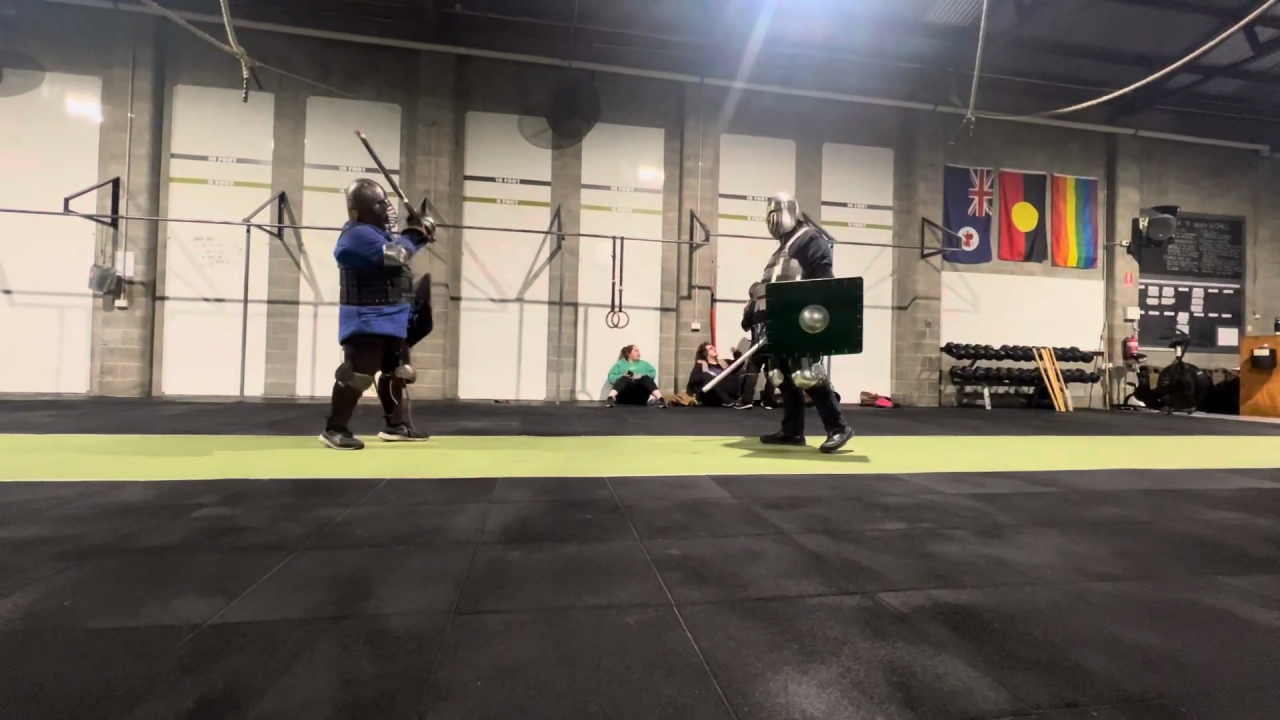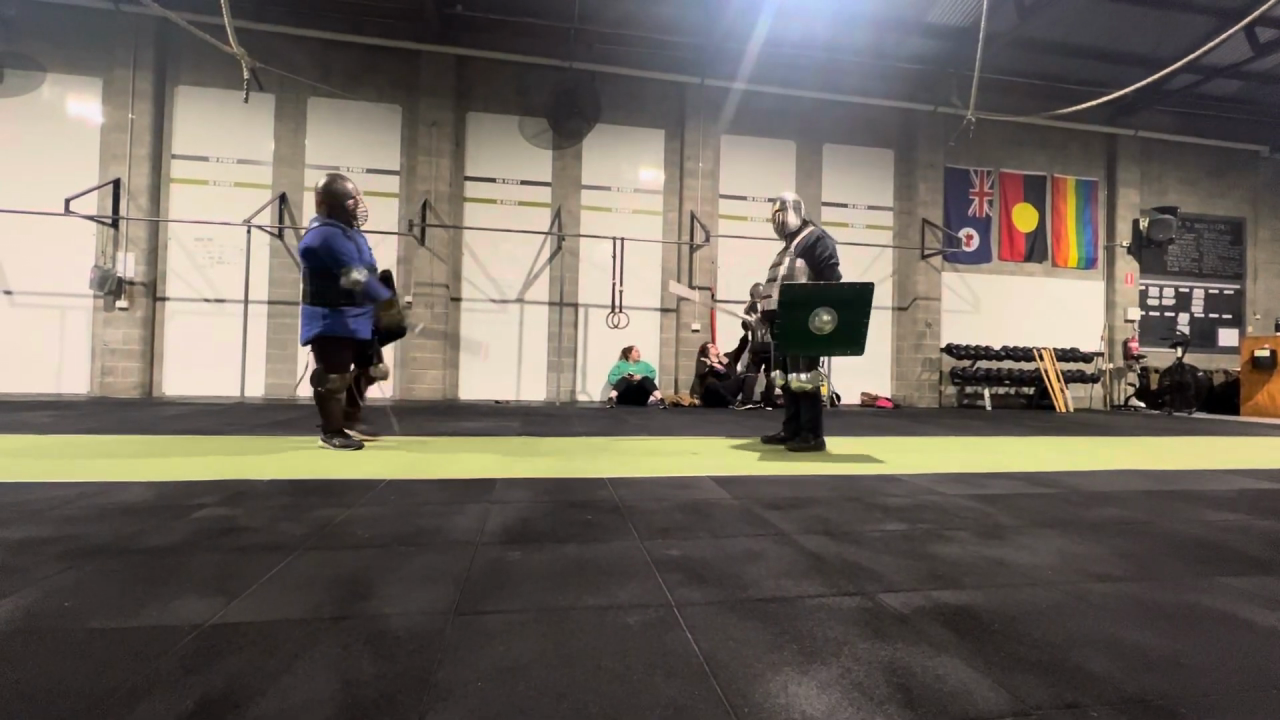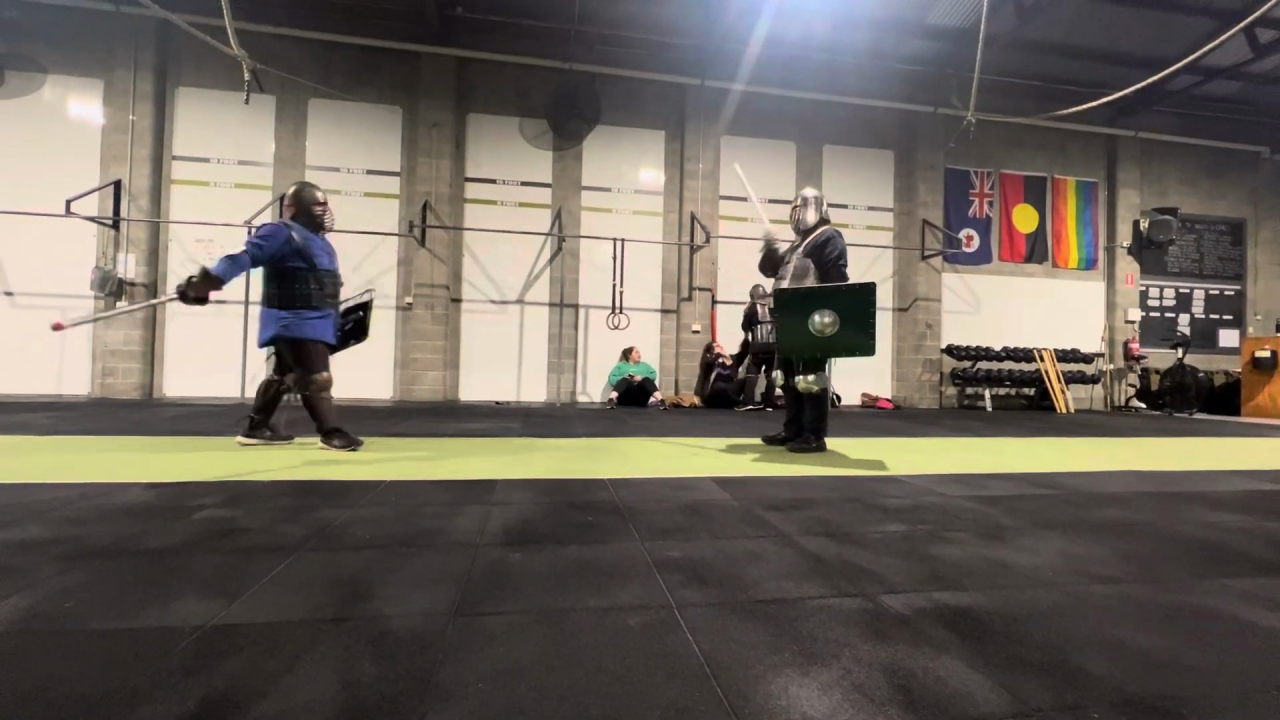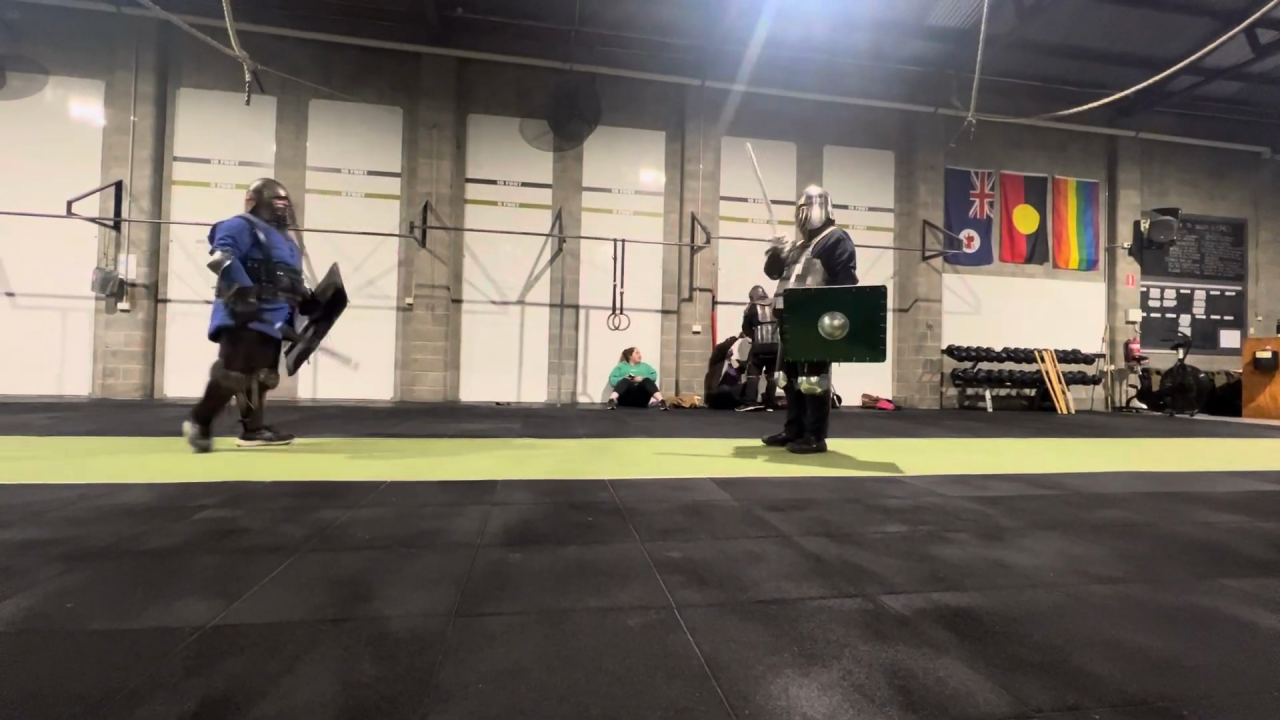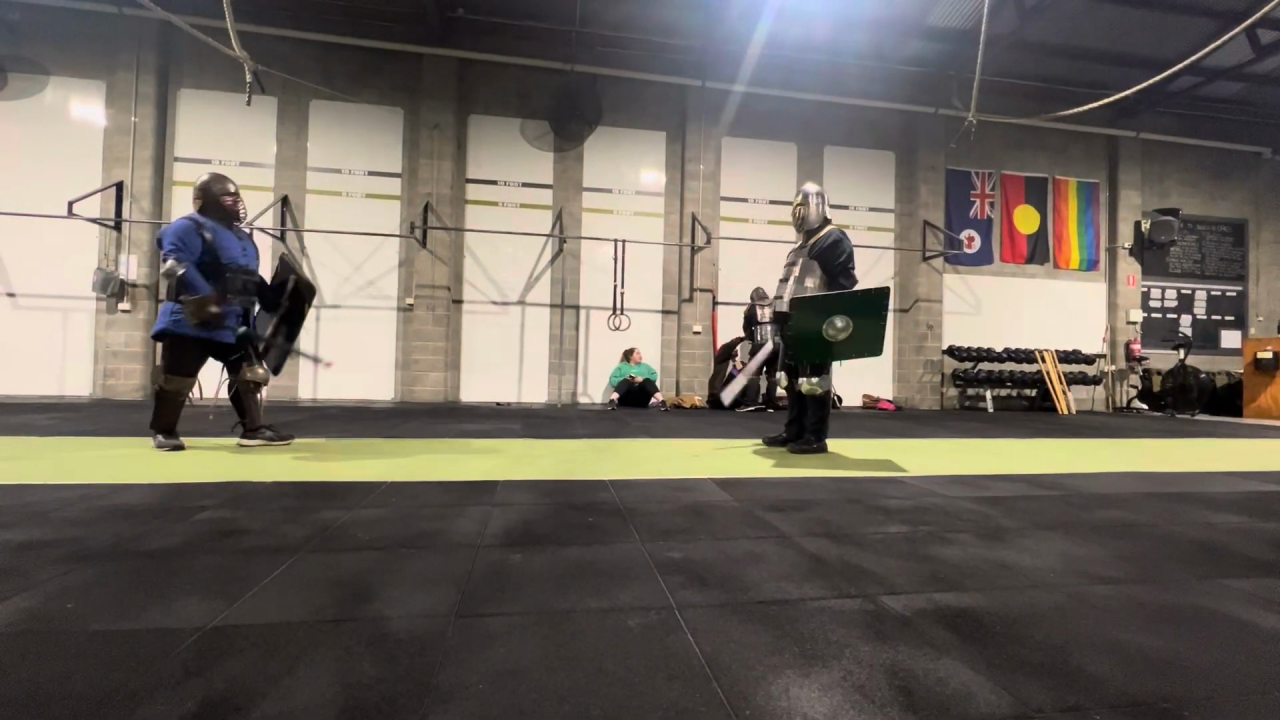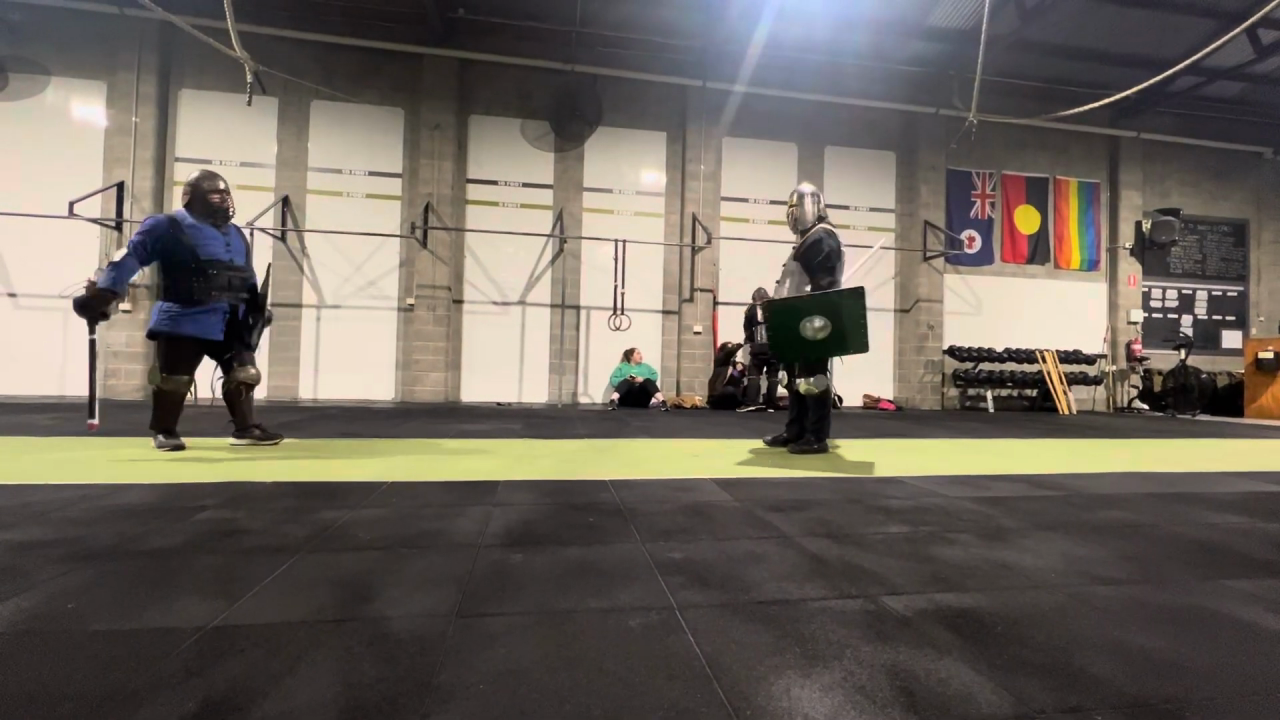
dt=0.4s
person 1, frame 1
left shoulder: (375, 233)
right shoulder: (358, 235)
left elbow: (395, 261)
right elbow: (395, 255)
right wrist: (417, 231)
left hip: (390, 318)
right hip: (366, 318)
left knee: (398, 371)
right knee: (356, 373)
left ankle: (397, 426)
right ankle: (334, 430)
person 1, frame 2
left shoulder: (343, 231)
right shoulder: (328, 235)
left elbow: (361, 274)
right elbow: (356, 275)
left wrist: (383, 304)
right wrist: (388, 303)
left hip: (351, 316)
right hip: (332, 318)
left knee: (367, 367)
right knee: (333, 375)
left ankle: (349, 419)
right ankle: (331, 433)
person 1, frame 3
left shoulder: (319, 242)
right shoulder: (282, 234)
right elbow: (244, 256)
left wrist: (335, 318)
right wrist: (206, 281)
left hip: (315, 323)
right hip: (294, 321)
left knee: (285, 376)
right knee: (315, 377)
left ankle: (256, 428)
right ankle: (332, 433)
person 1, frame 4
left shoulder: (282, 238)
right shoulder: (240, 227)
left elbow: (288, 279)
right elbow: (223, 259)
left wrist: (306, 302)
right wrist: (243, 296)
left hip: (270, 318)
right hip: (243, 316)
left knee: (263, 375)
right knee: (234, 371)
left ankle: (253, 429)
right ankle: (199, 423)
person 1, frame 5
left shoulder: (242, 237)
right shoulder: (187, 229)
left elbow: (252, 279)
right elbow: (178, 268)
left wrist: (271, 299)
right wrist: (204, 303)
left hip: (234, 323)
right hip: (191, 321)
left knee: (249, 374)
right knee: (176, 379)
left ankle: (254, 429)
right ankle: (163, 432)
person 1, frame 6
left shoulder: (234, 233)
right shoulder: (169, 227)
left elbow: (247, 274)
right elbow: (130, 258)
left wrist: (257, 306)
right wrist: (101, 295)
left hip: (231, 320)
right hip: (185, 317)
left knee: (244, 372)
right knee: (174, 378)
left ankle: (245, 429)
right ankle: (164, 431)
person 2, frame 1
left shoulder: (810, 238)
right shoulder: (780, 250)
left elbow: (823, 276)
right elbow: (766, 289)
right wrist: (755, 319)
left knee: (807, 372)
right knee: (784, 377)
left ankle: (837, 427)
right ankle: (792, 431)
person 2, frame 2
left shoulder: (816, 239)
right shoulder: (786, 249)
left elbow: (830, 277)
right wrist: (765, 314)
left knee: (803, 376)
right knee: (787, 377)
left ankle: (813, 435)
right ankle: (792, 430)
person 2, frame 3
left shoulder: (828, 238)
right shoulder: (796, 244)
left elbow: (837, 279)
right elbow: (768, 269)
right wrist: (771, 249)
left knee: (810, 376)
right knee: (789, 376)
left ankle: (815, 436)
right ankle: (793, 430)
person 2, frame 4
left shoulder: (836, 239)
right shoulder: (800, 244)
left elbow: (845, 280)
right elbow: (778, 271)
right wrist: (775, 254)
left knee: (813, 378)
right knee: (790, 376)
left ankle: (815, 437)
right ankle: (794, 431)
person 2, frame 5
left shoulder: (834, 239)
right shoulder: (802, 243)
left elbow: (843, 281)
right wrist: (779, 317)
left knee: (814, 378)
right knee: (792, 377)
left ankle: (816, 437)
right ankle: (794, 431)
person 2, frame 6
left shoulder: (822, 237)
right shoulder: (811, 238)
left elbow: (823, 281)
left knee: (812, 377)
right knee: (794, 377)
left ankle: (817, 438)
right ankle: (795, 432)
